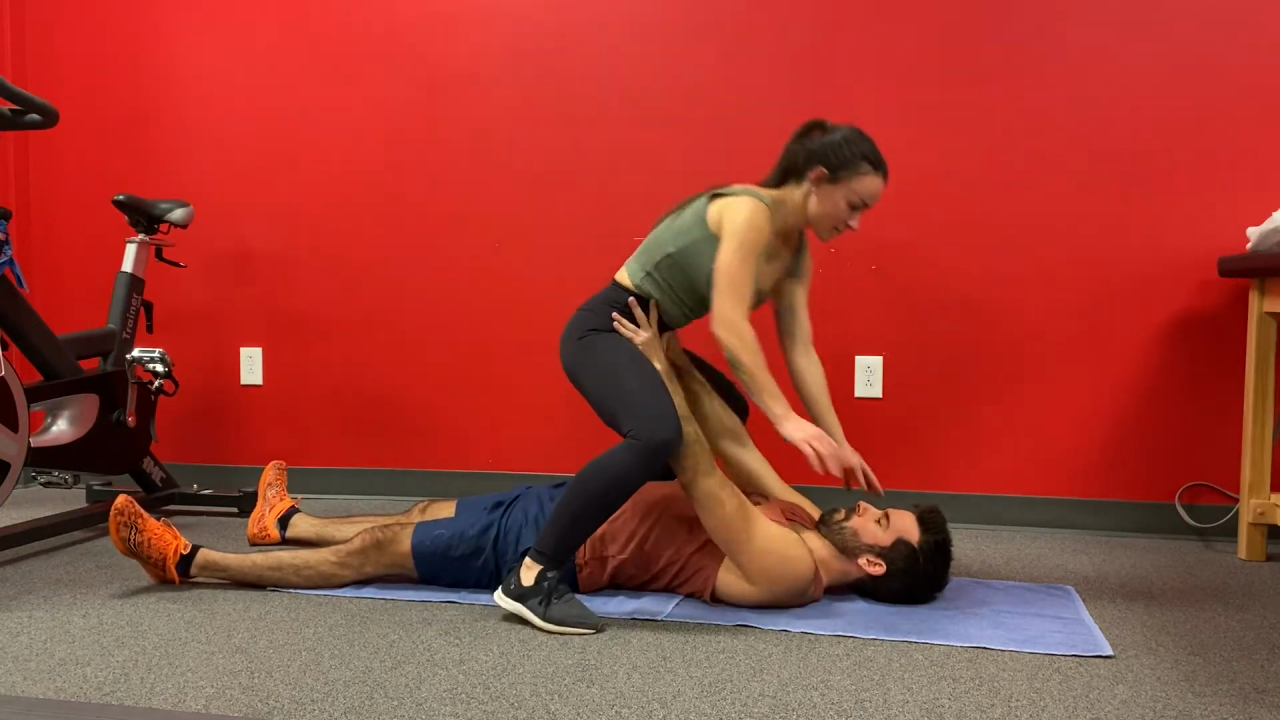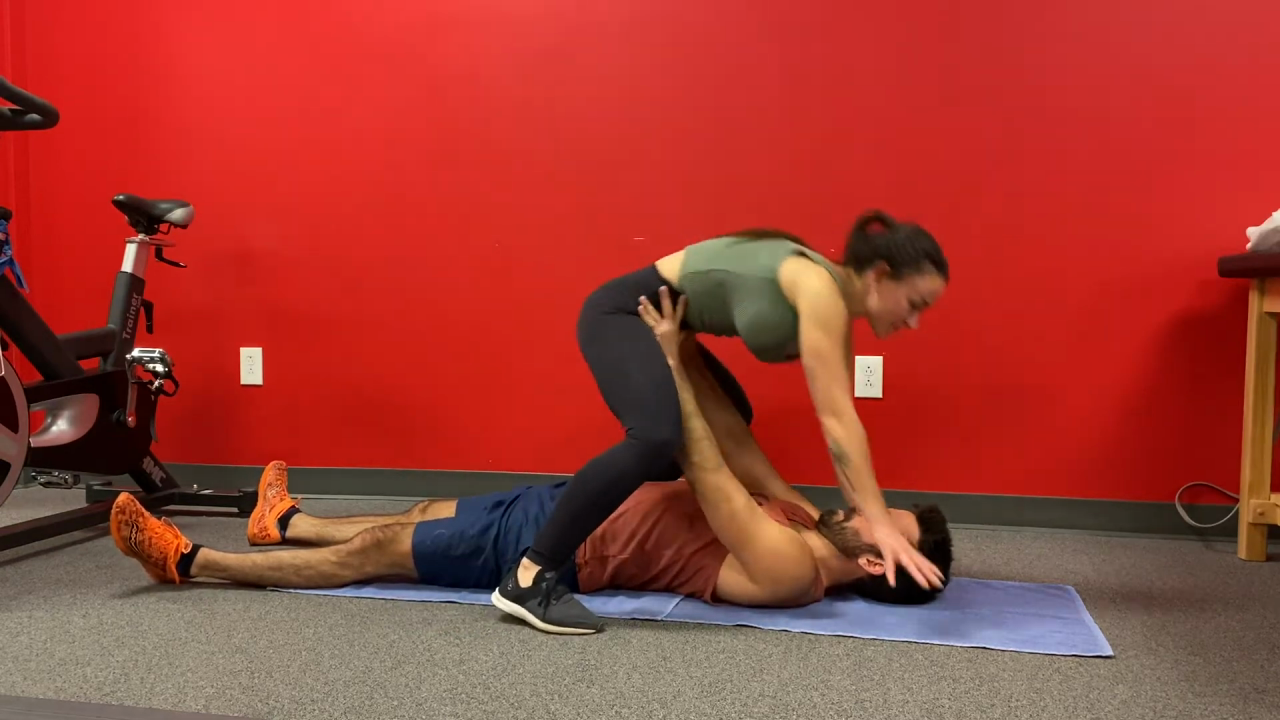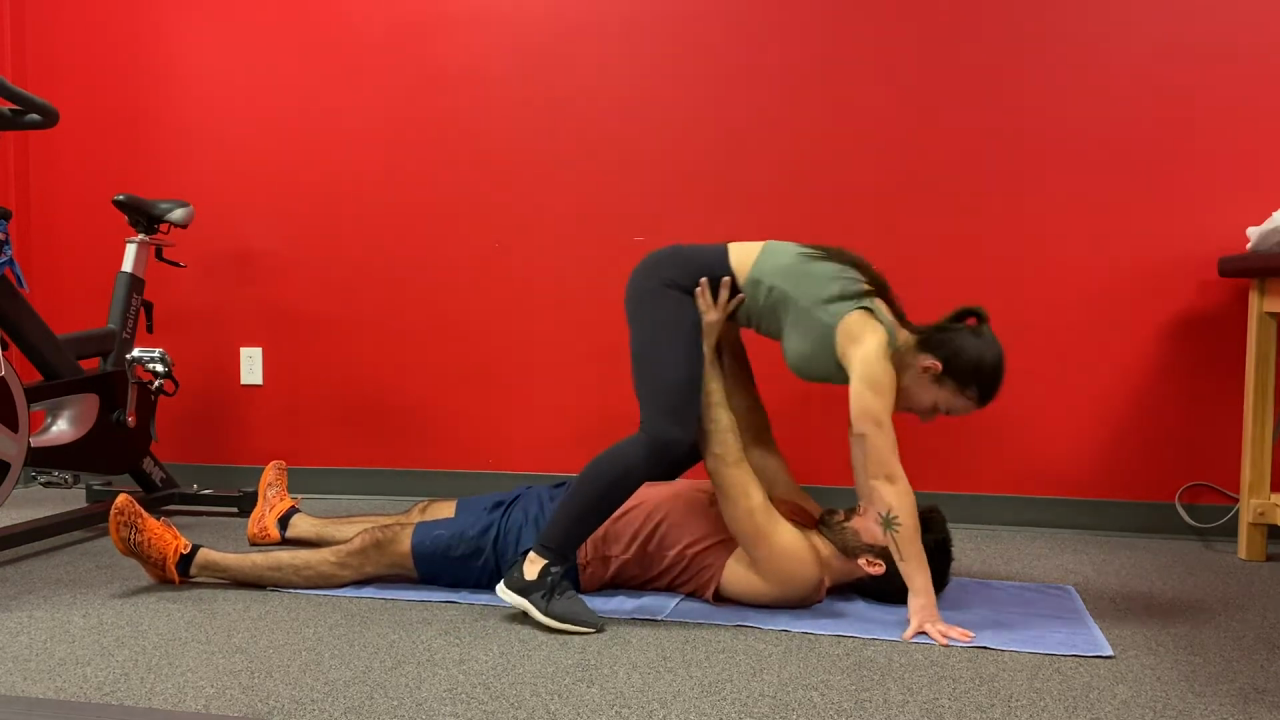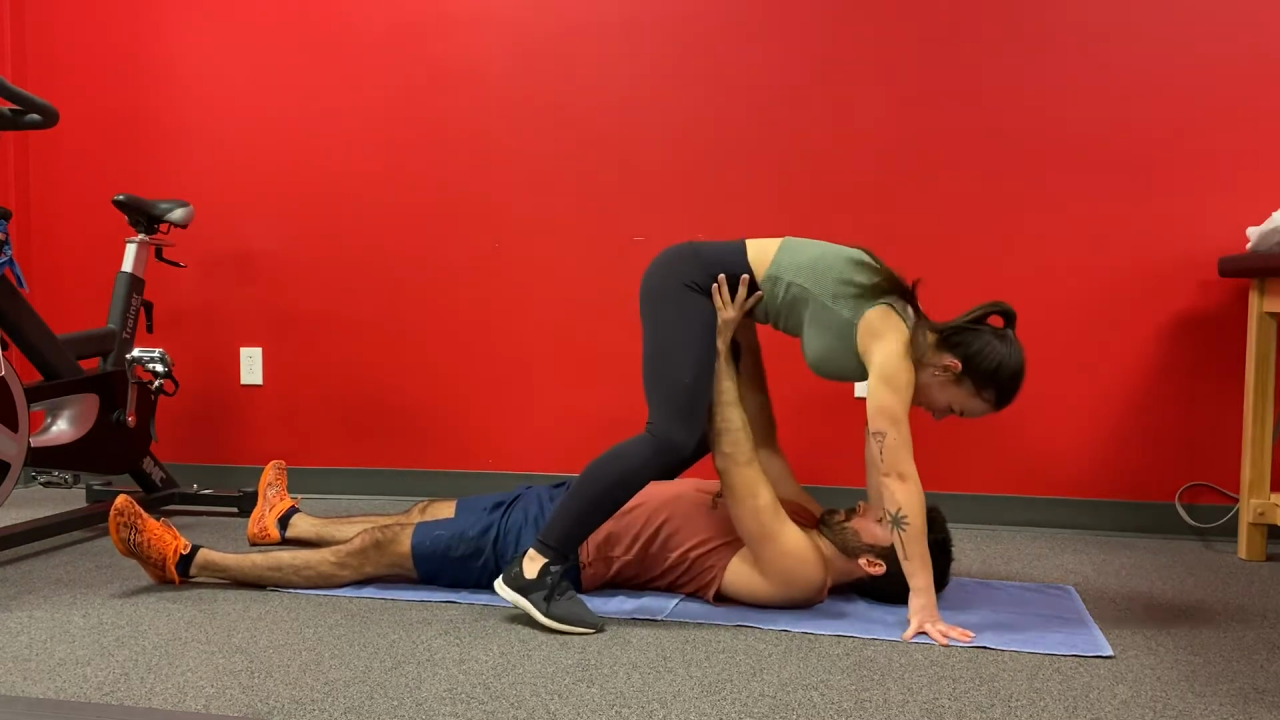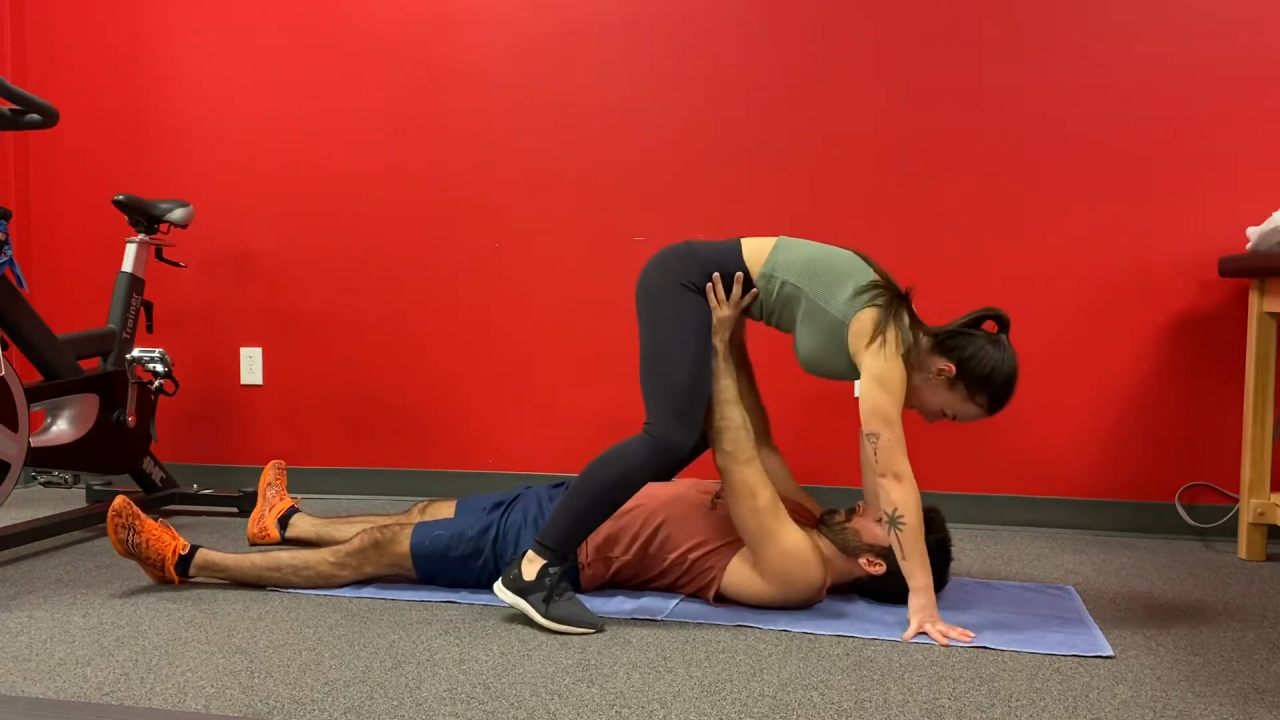
dt=0.2s
person 1, frame 1
left shoulder: (789, 570)
right shoulder: (803, 522)
left elbow: (703, 484)
right elbow: (733, 450)
left wrist: (656, 369)
right wrist: (672, 354)
left hip: (562, 549)
left knee: (378, 553)
right knee: (422, 516)
left ankle: (188, 562)
right ankle: (285, 522)
person 1, frame 2
left shoulder: (791, 573)
right shoulder: (804, 524)
left elbow: (707, 479)
right elbow: (733, 449)
left wrist: (668, 363)
right wrist: (682, 350)
left hip: (563, 547)
left knee: (378, 553)
right knee: (422, 515)
left ankle: (188, 560)
right ankle: (284, 522)
person 1, frame 3
left shoulder: (796, 573)
right shoulder: (806, 523)
left elbow: (727, 473)
right elbow: (751, 453)
left wrist: (702, 354)
right wrist: (721, 345)
left knee: (378, 554)
right knee: (422, 515)
left ankle: (188, 559)
right ankle: (284, 522)
person 1, frame 4
left shoulder: (798, 573)
right shoulder: (806, 524)
left elbow: (736, 471)
right elbow: (757, 450)
left wrist: (717, 350)
right wrist: (741, 341)
left knee: (377, 552)
right knee: (423, 514)
left ankle: (189, 559)
right ankle: (285, 520)
person 1, frame 5
left shoulder: (797, 573)
right shoulder: (805, 523)
left elbow: (738, 468)
right elbow: (752, 453)
left wrist: (717, 346)
right wrist: (732, 341)
right hip: (577, 503)
left knee: (378, 554)
right knee: (422, 515)
left ankle: (187, 560)
right ankle: (284, 523)
person 2, frame 1
left shoulder: (794, 247)
right shoulder: (753, 212)
left elbow: (801, 350)
right elbow: (729, 326)
left wrist: (838, 442)
right wrist: (783, 418)
right hip: (602, 329)
left knee: (726, 413)
right knee: (657, 438)
right ankle: (530, 577)
person 2, frame 2
left shoulder: (834, 306)
right shoulder: (820, 289)
left elbow: (841, 423)
right elbow: (836, 418)
left wrist: (865, 515)
right wrist: (879, 525)
right hip: (624, 312)
right knee: (657, 439)
right ankle: (530, 577)
person 2, frame 3
left shoulder: (891, 343)
right shoulder: (872, 346)
left elbow: (869, 464)
right elbow: (887, 479)
right wrist: (922, 598)
right hip: (674, 282)
left knee: (705, 431)
right knee: (666, 436)
right ankle: (535, 571)
person 2, frame 4
left shoulder: (910, 337)
right shoulder: (893, 344)
left elbow: (882, 462)
right elbow: (899, 475)
right wrist: (922, 599)
left hip: (718, 288)
right hip: (692, 279)
left knee: (709, 428)
right knee: (672, 437)
left ankle: (599, 521)
right ankle: (535, 569)
person 2, frame 5
left shoulder: (903, 339)
right shoulder: (884, 344)
left elbow: (876, 459)
right elbow: (893, 474)
right wrist: (922, 598)
left hip: (710, 286)
right hip: (687, 279)
left knee: (705, 426)
right knee: (671, 436)
left ankle: (600, 520)
right ankle: (533, 570)
